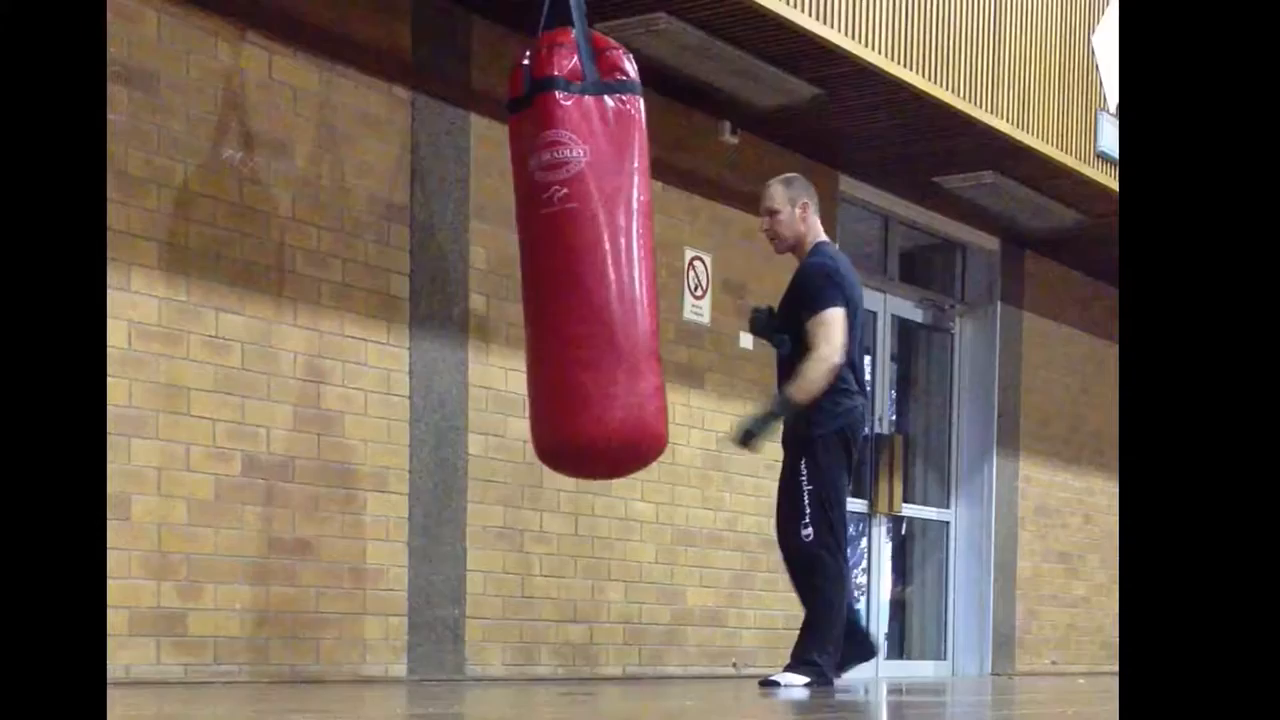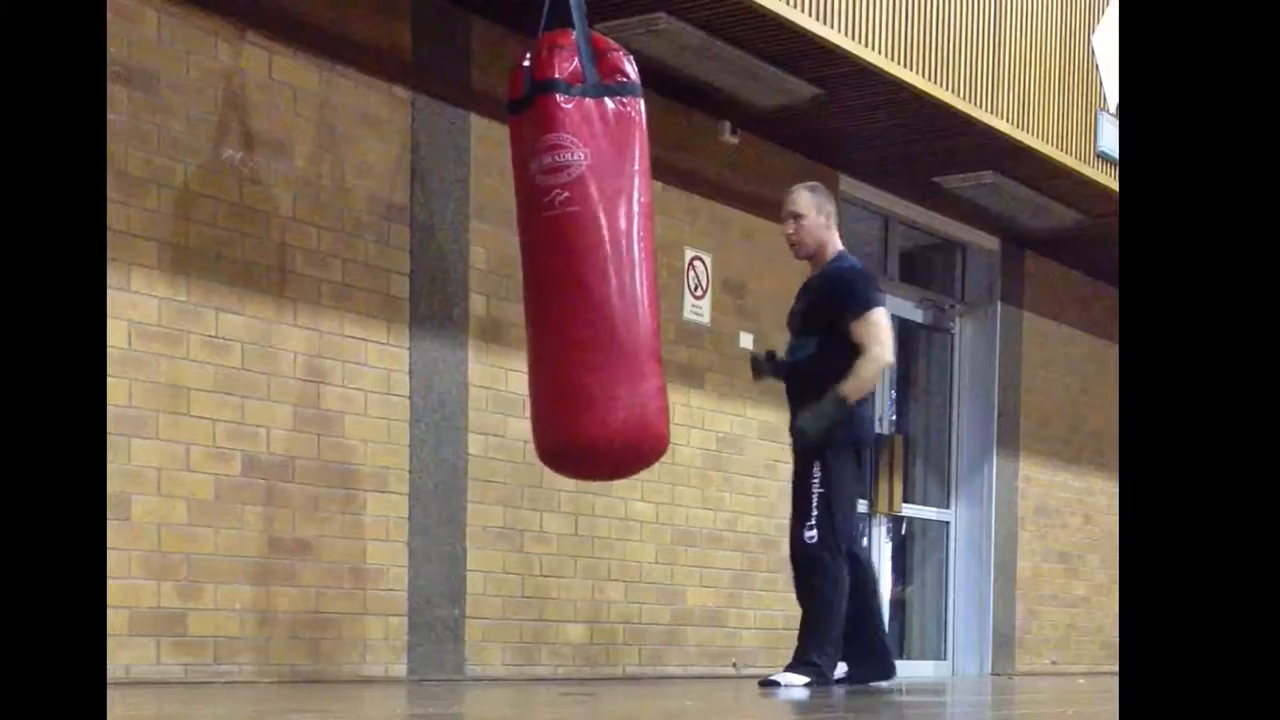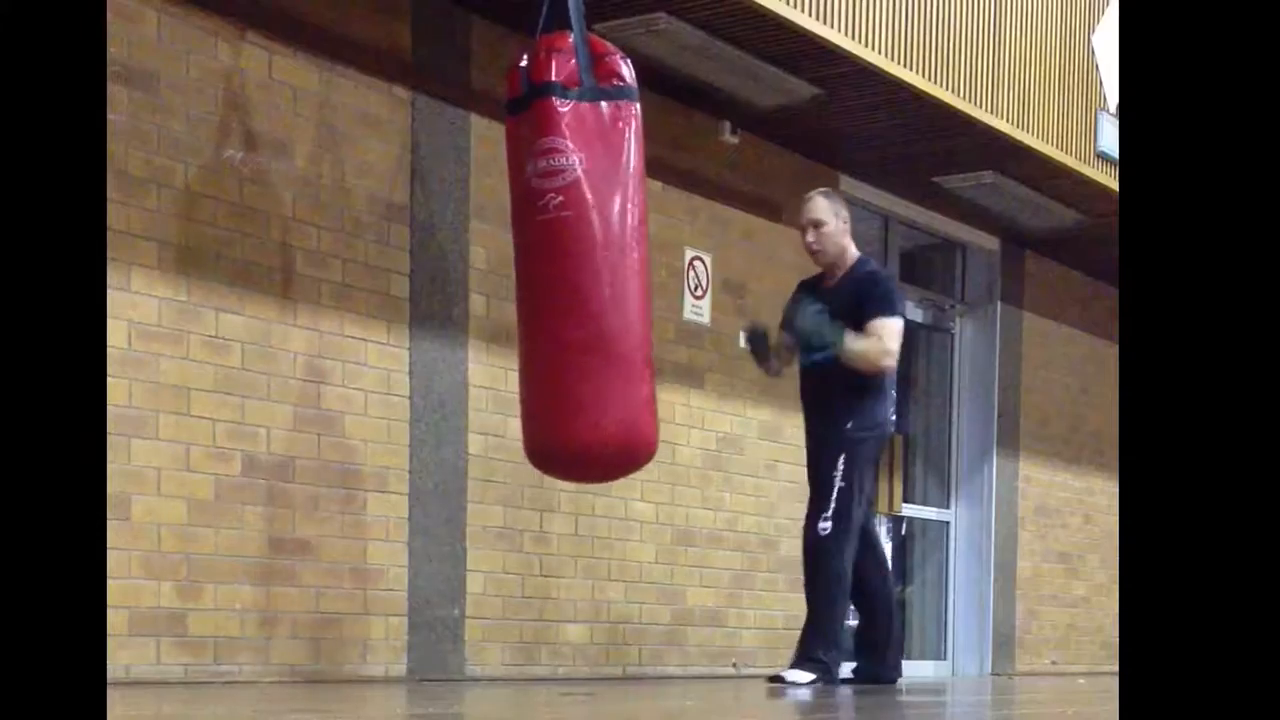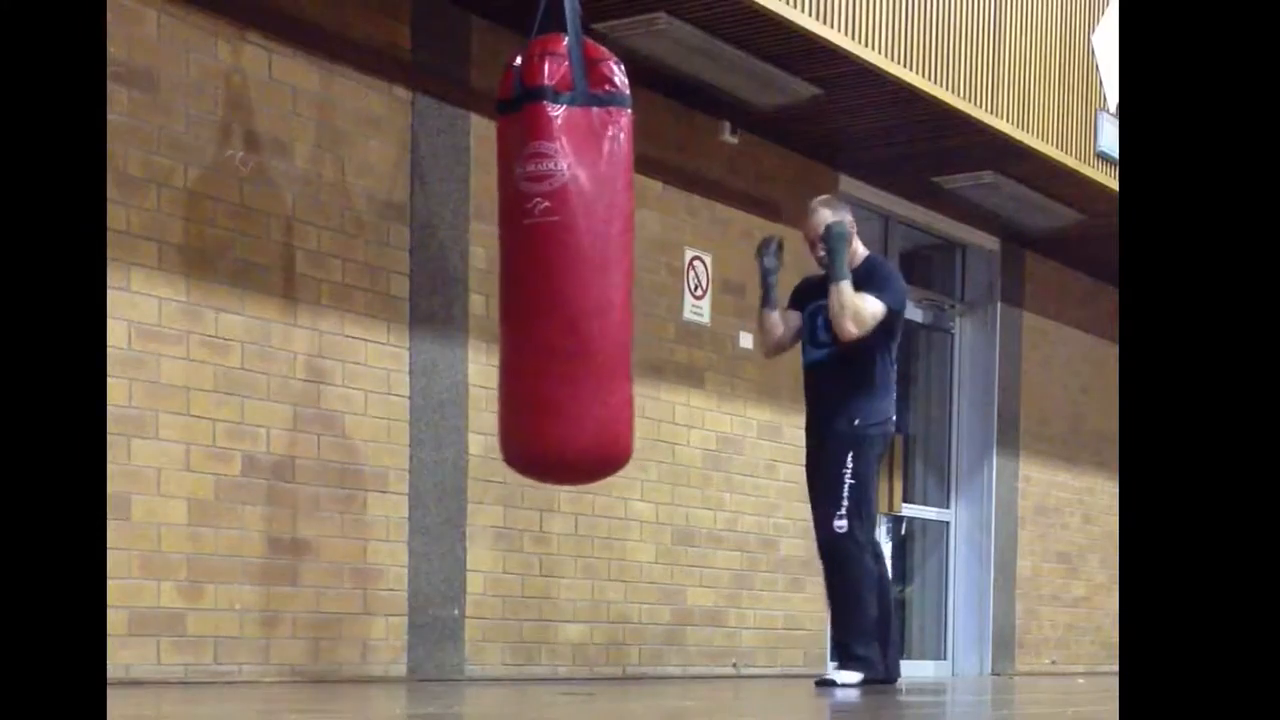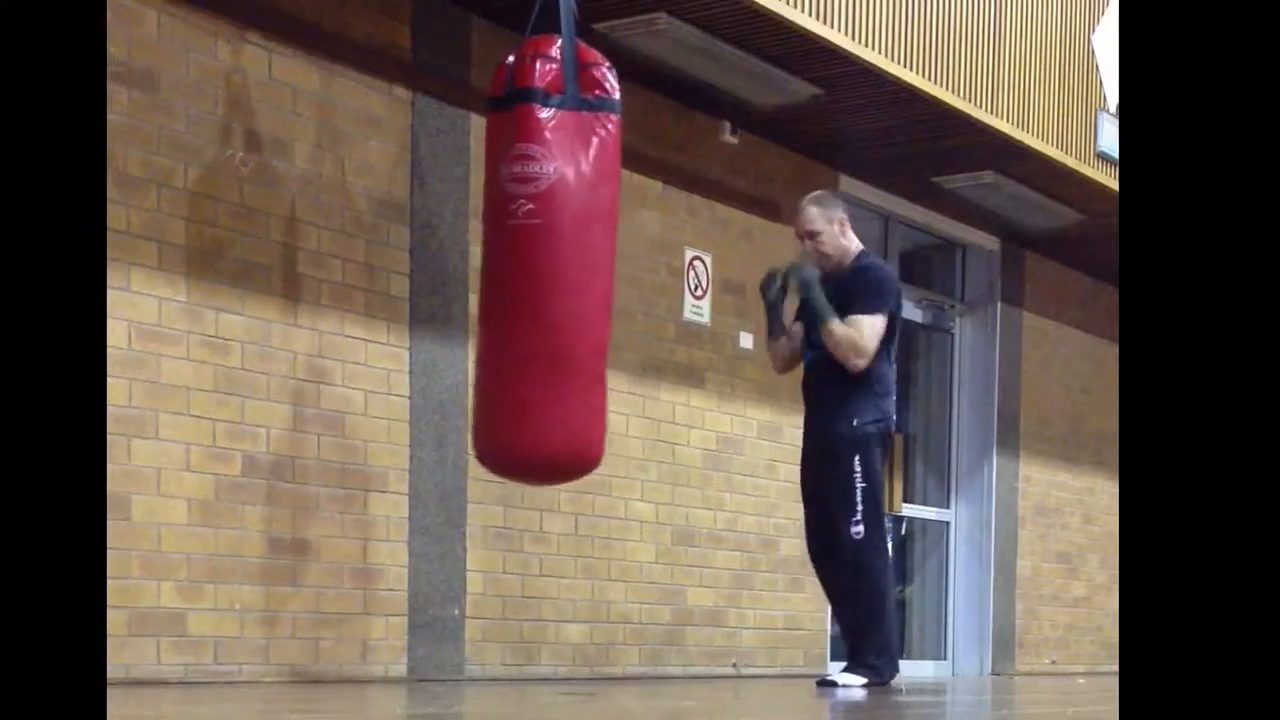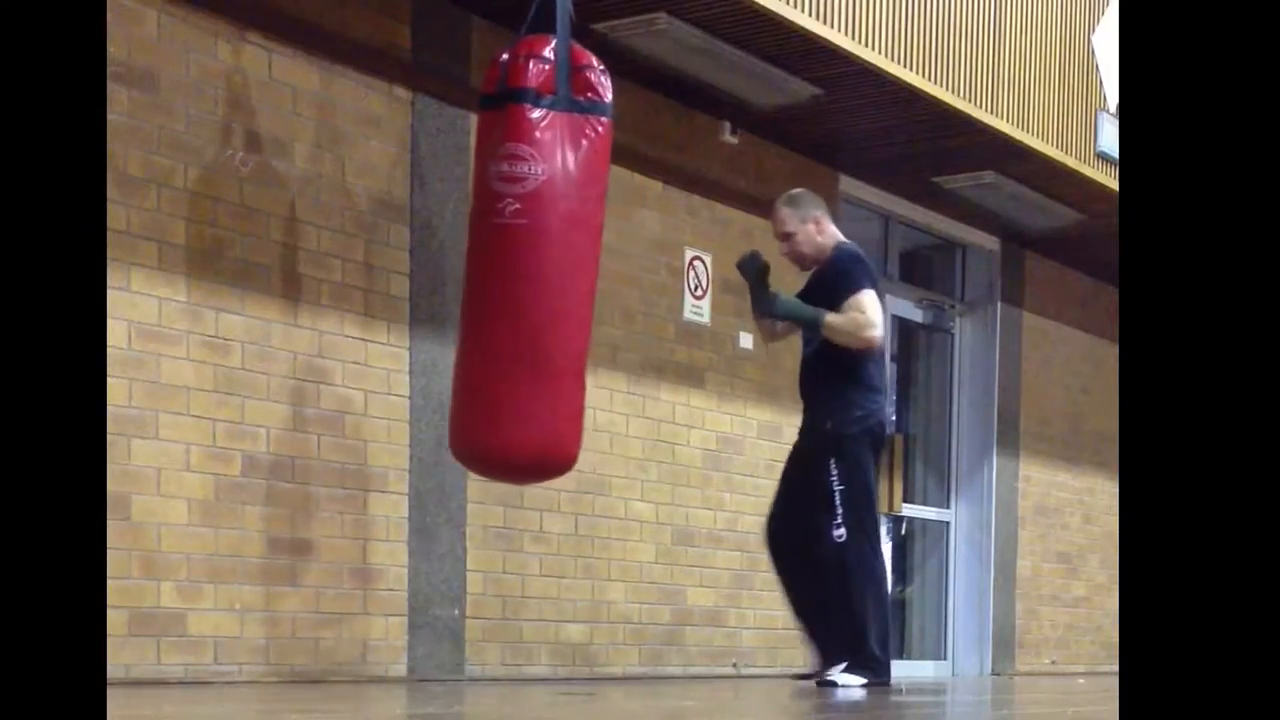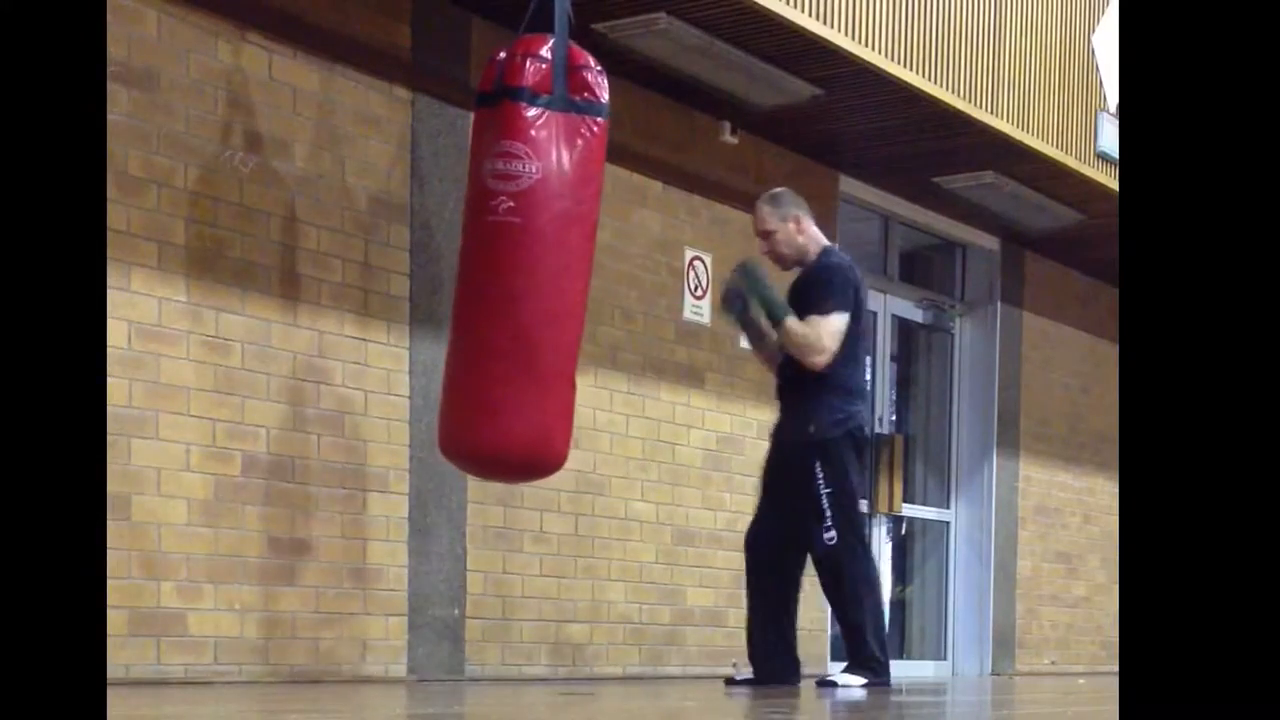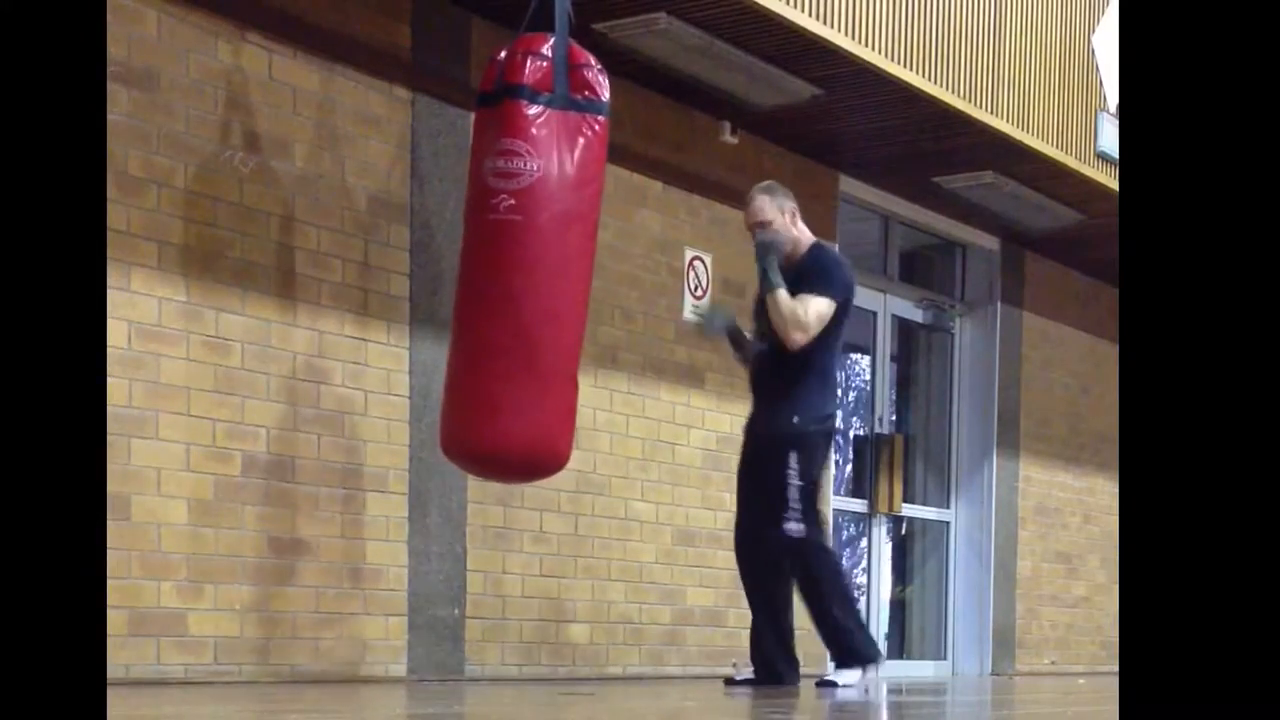
dt=0.2s
person 1, frame 1
left shoulder: (817, 270)
right shoulder: (829, 267)
left elbow: (827, 357)
left wrist: (769, 416)
right wrist: (773, 329)
left hip: (821, 424)
right hip: (822, 424)
left knee: (813, 541)
right knee: (808, 538)
left ankle: (813, 660)
right ankle: (846, 640)
person 1, frame 2
left shoulder: (849, 278)
right shoulder: (810, 287)
left elbow: (880, 354)
left wrist: (826, 409)
right wrist: (778, 367)
left hip: (836, 433)
right hip: (821, 433)
left knee: (815, 546)
right knee: (837, 545)
left ankle: (814, 661)
right ankle: (869, 655)
person 1, frame 3
left shoulder: (876, 282)
right shoulder: (809, 291)
left elbow: (884, 355)
right elbow: (782, 361)
left wrist: (826, 335)
right wrist: (763, 349)
left hip: (856, 429)
right hip: (825, 431)
left knee: (826, 538)
right knee: (859, 542)
left ankle: (818, 658)
right ankle: (880, 660)
person 1, frame 4
left shoulder: (880, 277)
right shoulder: (811, 287)
left elbow: (849, 326)
right elbow: (772, 343)
left wrist: (840, 259)
right wrist: (768, 280)
left hip: (858, 426)
right hip: (823, 427)
left knee: (842, 535)
right knee: (853, 542)
left ankle: (861, 657)
right ankle: (881, 657)
person 1, frame 5
left shoulder: (871, 277)
right shoulder: (821, 284)
left elbow: (857, 356)
right elbow: (783, 362)
left wrist: (813, 302)
right wrist: (774, 311)
left hip: (858, 427)
right hip: (822, 429)
left knee: (859, 541)
right knee: (827, 546)
left ankle: (873, 660)
right ankle: (872, 653)
person 1, frame 6
left shoulder: (847, 264)
right shoulder: (823, 275)
left elbow: (871, 331)
right elbow: (772, 329)
left wrist: (801, 312)
right wrist: (758, 286)
left hip: (848, 425)
right hip: (824, 425)
left knee: (848, 543)
right knee: (786, 535)
left ankle: (870, 662)
right ankle: (837, 647)
person 1, frame 7
left shoulder: (832, 272)
right shoulder: (806, 280)
left elbow: (816, 355)
right elbow: (784, 359)
left wrist: (770, 302)
right wrist: (746, 314)
left hip: (828, 430)
right hip: (798, 429)
left knee: (838, 545)
right knee: (766, 543)
left ankle: (870, 663)
right ankle: (774, 661)
person 1, frame 8
left shoulder: (825, 267)
right shoulder: (774, 279)
left elbow: (796, 334)
left wrist: (770, 270)
right wrist: (733, 331)
left hip: (801, 420)
right hip: (766, 420)
left knee: (796, 535)
right knee: (754, 539)
left ankle: (857, 653)
right ankle: (774, 661)
